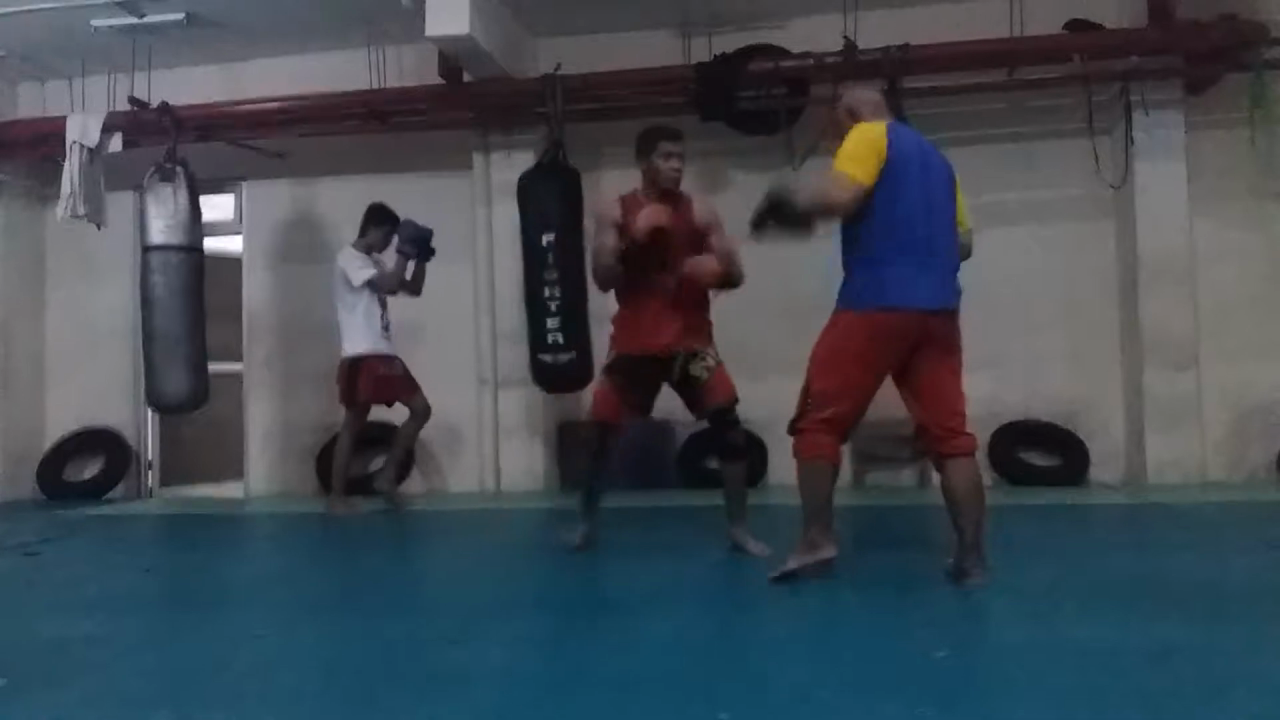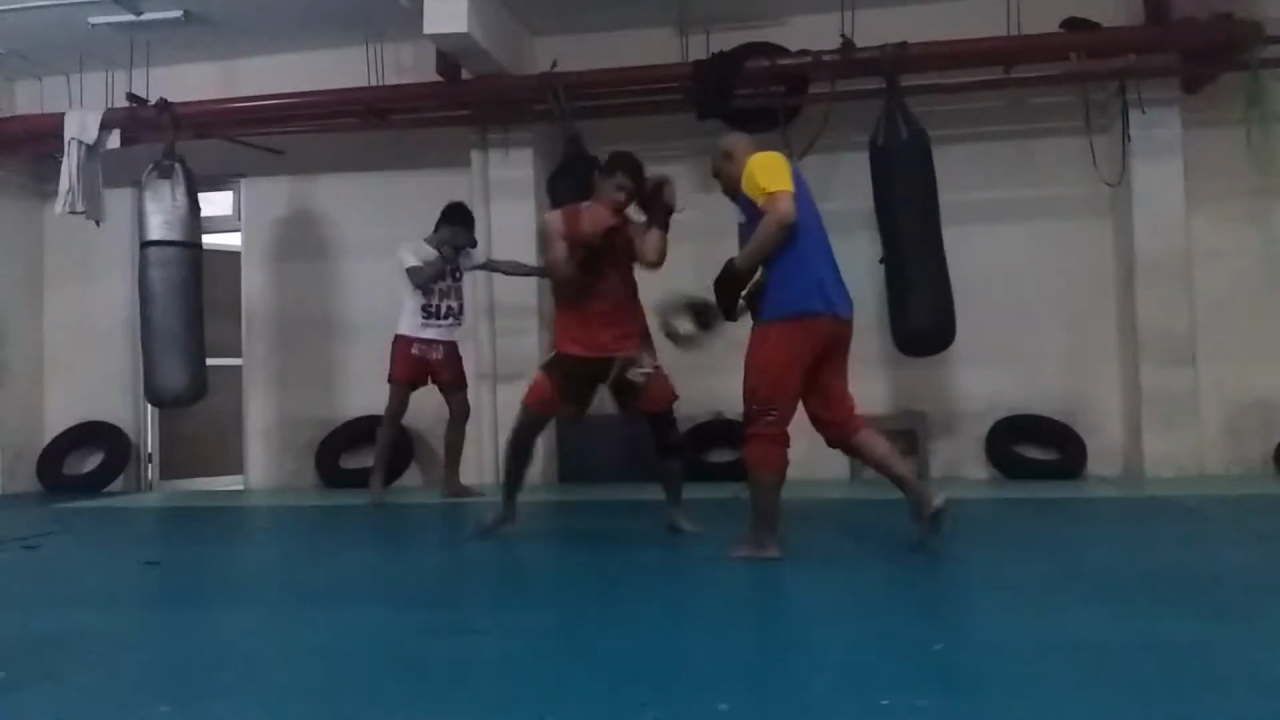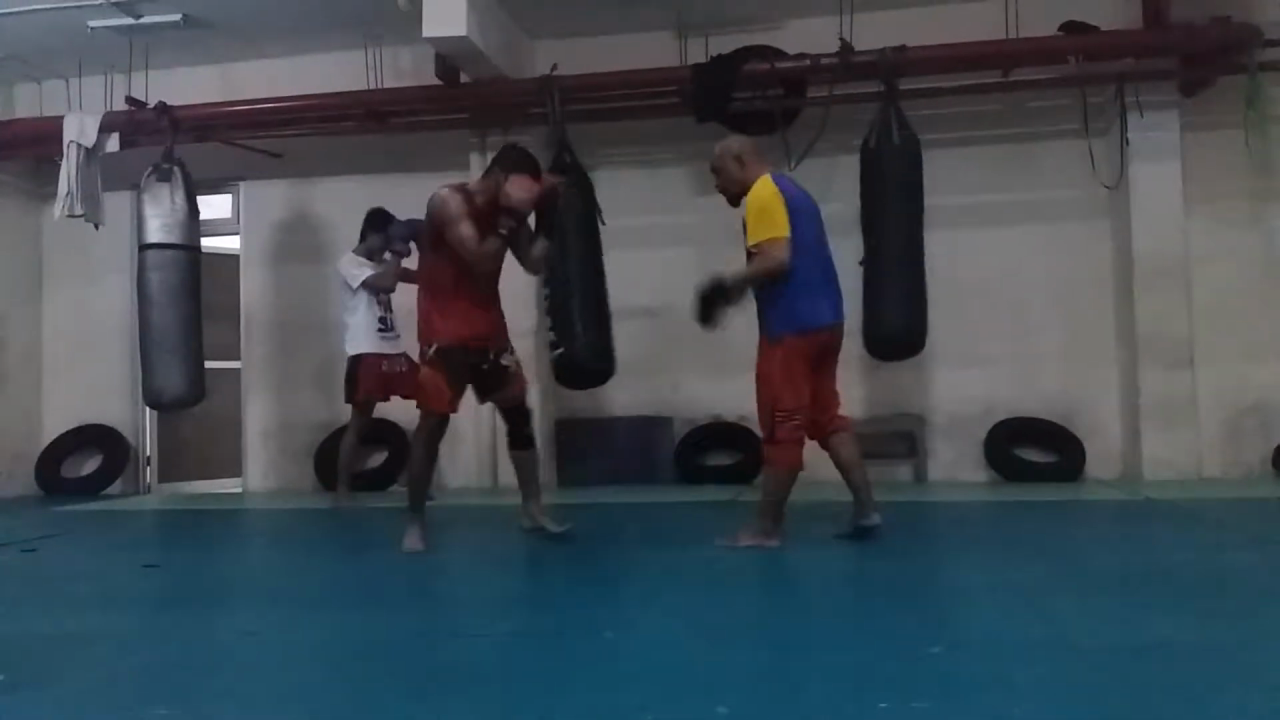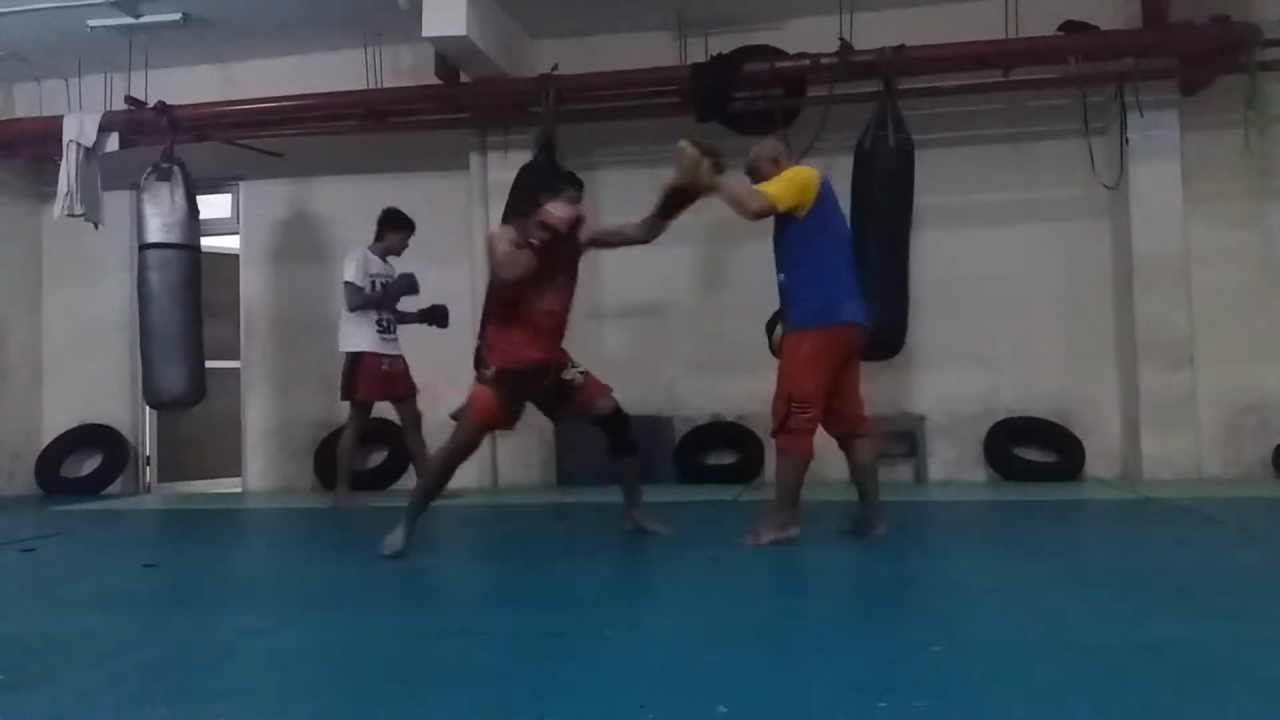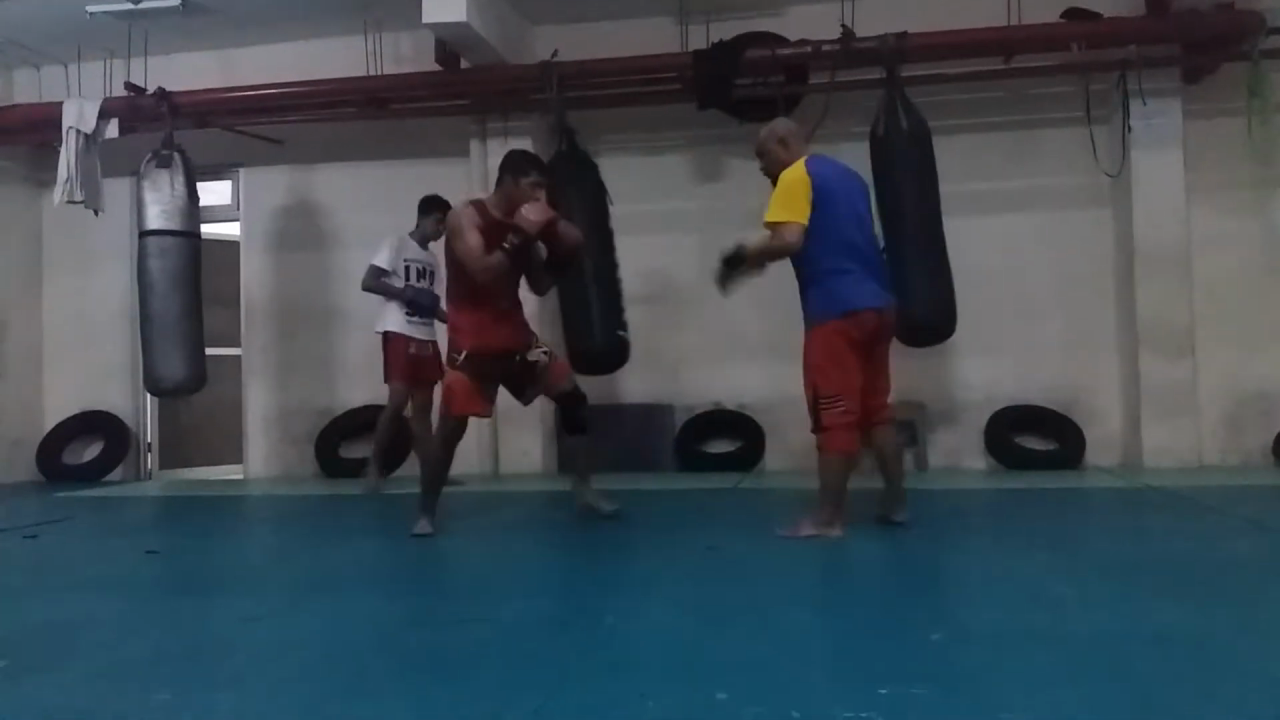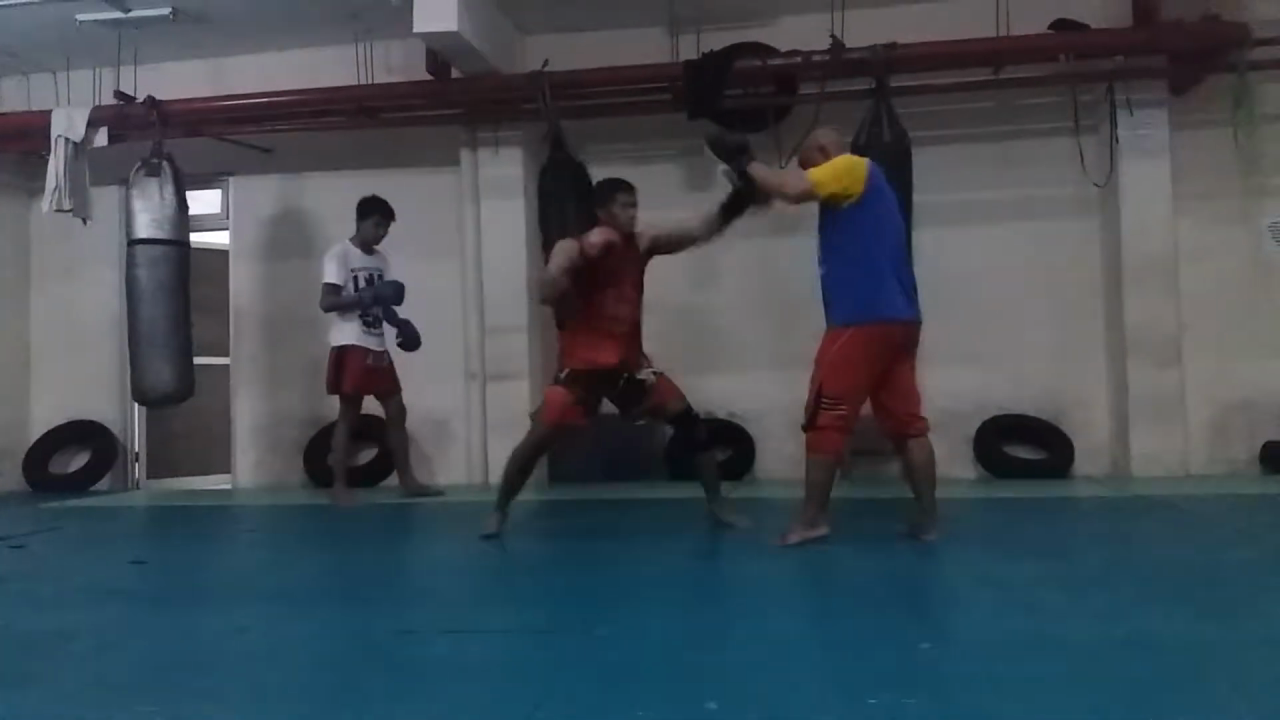
dt=0.7s
person 1, frame 1
left shoulder: (870, 135)
right shoulder: (935, 158)
left elbow: (840, 198)
right elbow: (963, 242)
left wrist: (787, 204)
left hip: (875, 305)
right hip: (938, 309)
left knee: (818, 421)
right knee: (950, 434)
left ankle: (816, 539)
right ankle: (971, 556)
person 1, frame 2
left shoulder: (761, 163)
right shoulder: (780, 175)
left elbow: (782, 215)
left wrist: (736, 268)
left hip: (790, 314)
right hip: (830, 312)
left knee: (764, 428)
right knee: (842, 421)
left ankle: (763, 538)
right ankle: (921, 497)
person 1, frame 3
left shoulder: (762, 194)
right shoulder: (790, 190)
left elbow: (776, 259)
left wrist: (727, 286)
right wrist: (740, 288)
left hip: (791, 327)
right hip: (823, 321)
left knee: (782, 429)
right knee: (827, 418)
left ankle: (766, 527)
right ankle: (865, 509)
person 1, frame 4
left shoulder: (804, 177)
right shoulder: (805, 192)
left elbow: (753, 205)
left wrist: (717, 176)
left hip: (819, 322)
right hip: (841, 320)
left knee: (792, 419)
right knee: (848, 421)
left ankle: (782, 518)
right ankle: (871, 514)
person 1, frame 5
left shoulder: (795, 177)
right shoulder: (846, 174)
left elbow: (787, 241)
left wrist: (745, 257)
left hip: (835, 310)
right hip: (875, 304)
left knee: (833, 415)
right knee: (874, 410)
left ankle: (828, 517)
right ankle: (895, 500)
person 1, frame 6
left shoulder: (852, 167)
right shoulder: (868, 187)
left elbow: (790, 188)
left wrist: (745, 162)
left hip: (862, 318)
right hip: (897, 317)
left knee: (826, 417)
right knee: (905, 421)
left ankle: (812, 518)
right ankle: (926, 519)
person 2, frame 1
left shoulder: (697, 211)
right shoulder: (614, 211)
left elbow: (734, 272)
right elbow: (602, 278)
left wrist: (717, 273)
right wrist: (634, 245)
left hip: (689, 338)
right hip: (635, 340)
left knee: (728, 423)
right knee: (602, 428)
left ankle: (739, 527)
right ankle: (588, 519)
person 2, frame 2
left shoulder: (630, 225)
right shoulder: (558, 222)
left elbow: (653, 258)
right elbow: (564, 284)
left wrist: (661, 214)
right wrist: (586, 248)
left hip: (625, 343)
right hip: (574, 345)
left knee: (663, 419)
right knee: (527, 424)
left ankle: (675, 510)
right ankle: (506, 507)
person 2, frame 3
left shoulder: (504, 210)
right shoulder: (448, 201)
left elbow: (535, 264)
right elbow: (480, 262)
right wrist: (511, 219)
left hip: (489, 329)
right hip: (446, 332)
left knee: (519, 416)
right knee: (432, 425)
left ankle: (533, 509)
right ankle: (415, 522)
person 2, frame 4
left shoulder: (574, 235)
right shoulder: (506, 236)
left elbow: (642, 233)
right elbow: (507, 274)
left wrist: (672, 202)
right wrist: (544, 234)
left hip: (550, 361)
right hip: (504, 364)
left knee: (615, 419)
right knee: (461, 444)
left ankle: (634, 512)
right ankle: (405, 525)
person 2, frame 5
left shoulder: (524, 223)
right shoulder: (466, 217)
left elbow: (541, 286)
right elbow: (482, 273)
left wrist: (559, 250)
right wrist: (518, 238)
left hip: (516, 335)
right hip: (473, 340)
left knee: (572, 398)
right knee: (451, 427)
left ankle: (583, 489)
right ankle: (427, 513)
person 2, frame 6
left shoulder: (641, 243)
right shoulder: (569, 249)
left elbow: (701, 232)
right elbow: (546, 294)
left wrist: (735, 203)
right wrist: (583, 259)
left hip: (628, 359)
right hip: (581, 363)
left knee: (687, 421)
right knee: (540, 435)
left ankle: (717, 505)
right ankle: (500, 512)
person 3, frame 1
left shoulder: (374, 263)
right shoulder: (349, 258)
left elbow: (413, 289)
right elbow: (390, 286)
left wrist: (420, 257)
right wrist: (404, 252)
left hip: (385, 354)
right hip: (361, 355)
left knee: (421, 408)
right knee: (353, 424)
left ankle: (387, 477)
right ankle: (337, 496)
person 3, frame 2
left shoulder: (463, 256)
right shoulder: (411, 250)
left elbow: (503, 267)
right elbow: (420, 280)
left wrist: (545, 270)
right wrist: (448, 255)
left hip: (445, 343)
right hip: (412, 340)
left knee: (460, 410)
right knee: (395, 410)
left ankle: (451, 480)
right ankle: (378, 477)
person 3, frame 3
left shoulder: (381, 263)
right shoulder: (349, 263)
left elbow: (420, 277)
right elbow: (387, 285)
right wrist: (397, 254)
left hip: (395, 352)
right hip: (367, 354)
right knee: (359, 422)
right ankle: (343, 490)
person 3, frame 4
left shoulder: (387, 267)
right shoulder: (358, 259)
right elbow: (354, 302)
left wrist: (420, 316)
right wrist: (393, 289)
left hip: (392, 353)
right hip: (365, 352)
left knee: (412, 417)
right knee: (357, 420)
right ankle: (342, 489)
person 3, frame 5
left shoulder: (433, 259)
right shoulder: (396, 245)
right elbow: (368, 282)
right wrist: (406, 294)
left hip: (426, 338)
right hip: (398, 334)
left knee: (423, 406)
right knee: (398, 401)
right ankle: (375, 465)
person 3, frame 6
left shoulder: (381, 259)
right shoulder: (339, 255)
right elbow: (326, 302)
right wrist: (365, 296)
left hip: (378, 348)
right hip: (350, 347)
left knee: (397, 412)
right knee: (348, 416)
left ankle: (407, 479)
right ankle: (340, 486)
